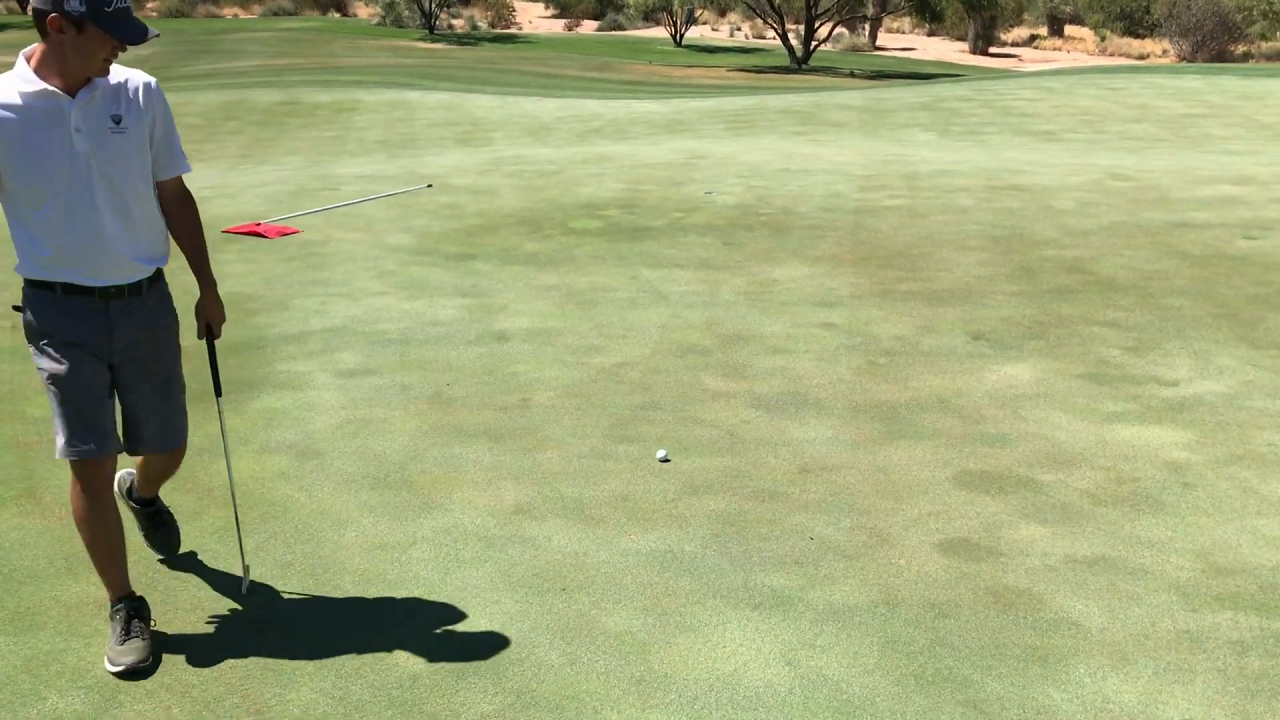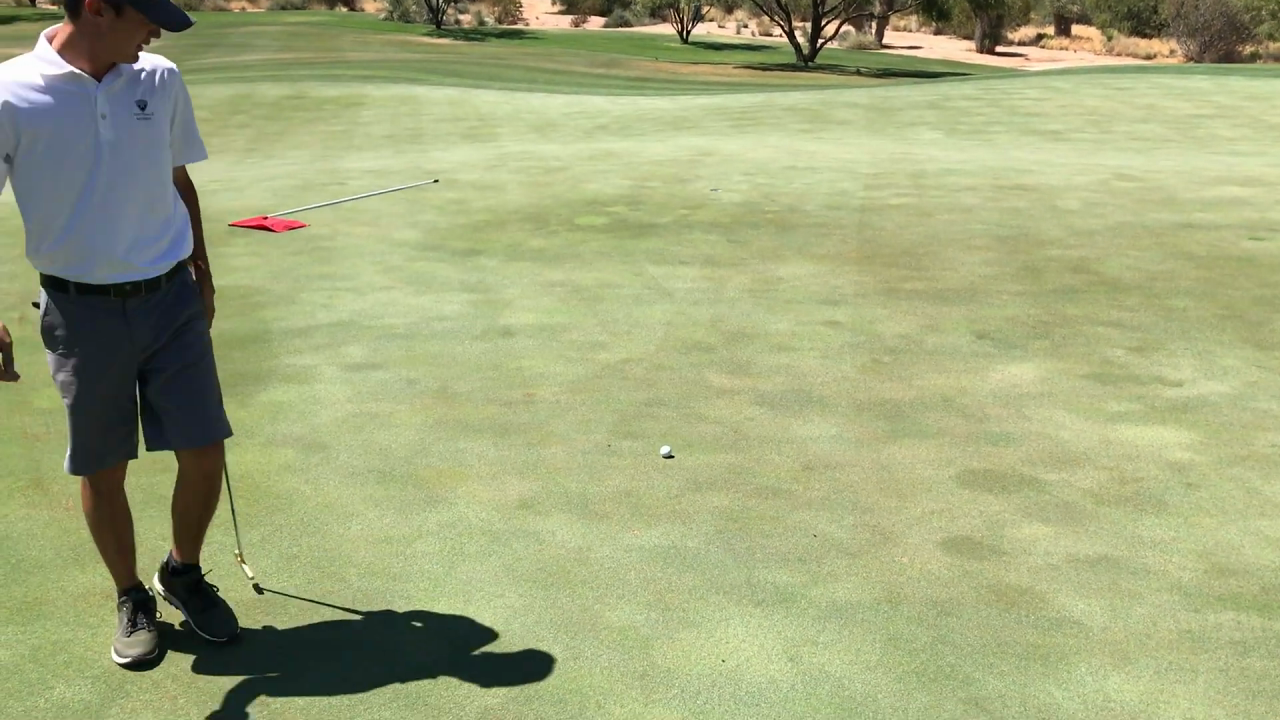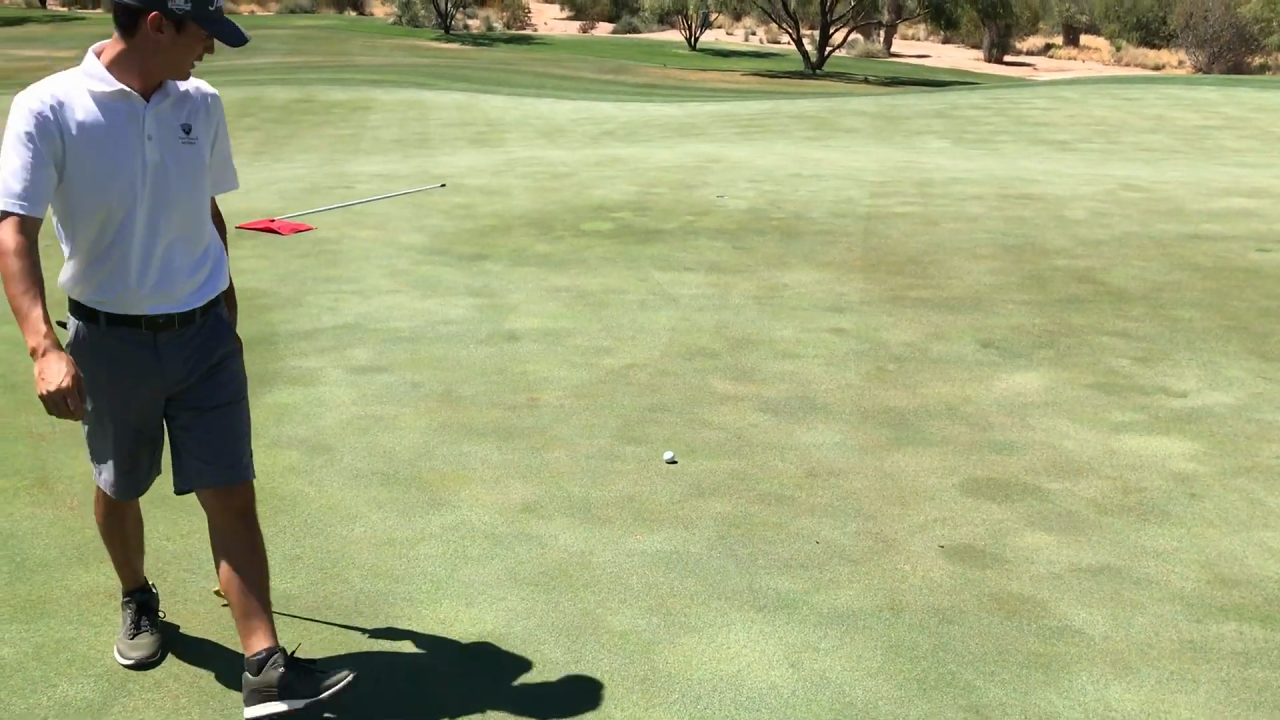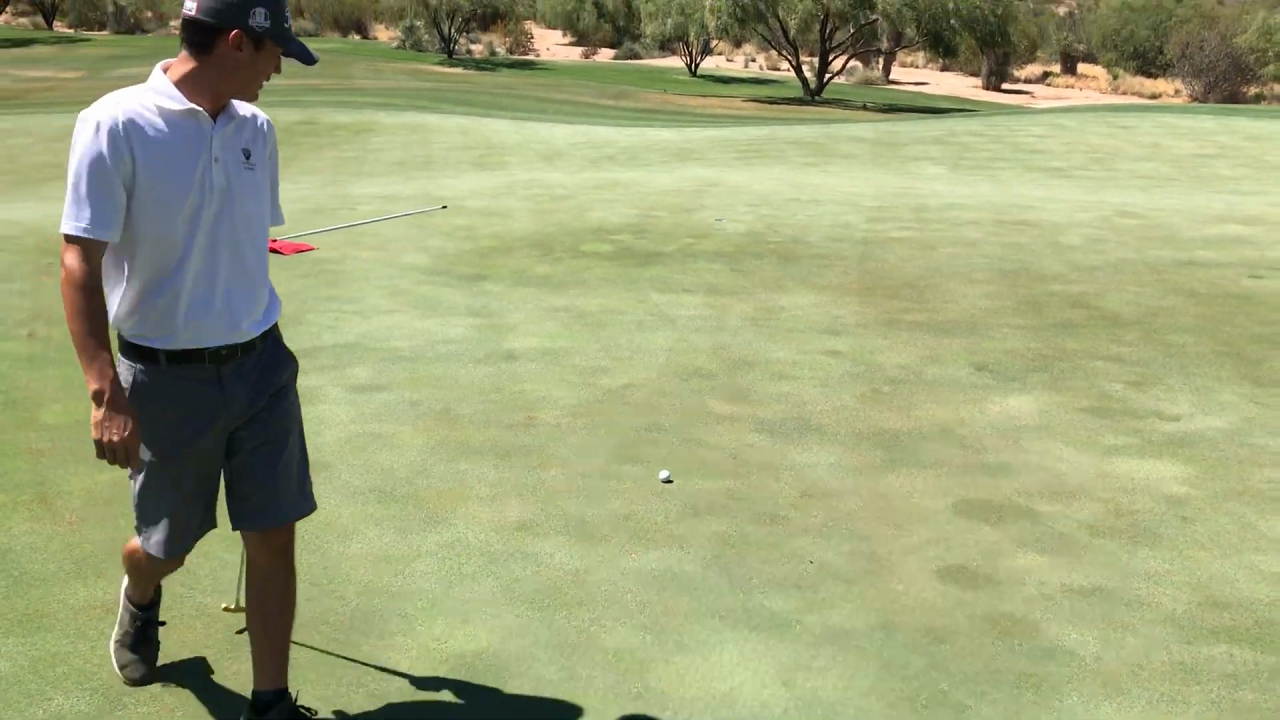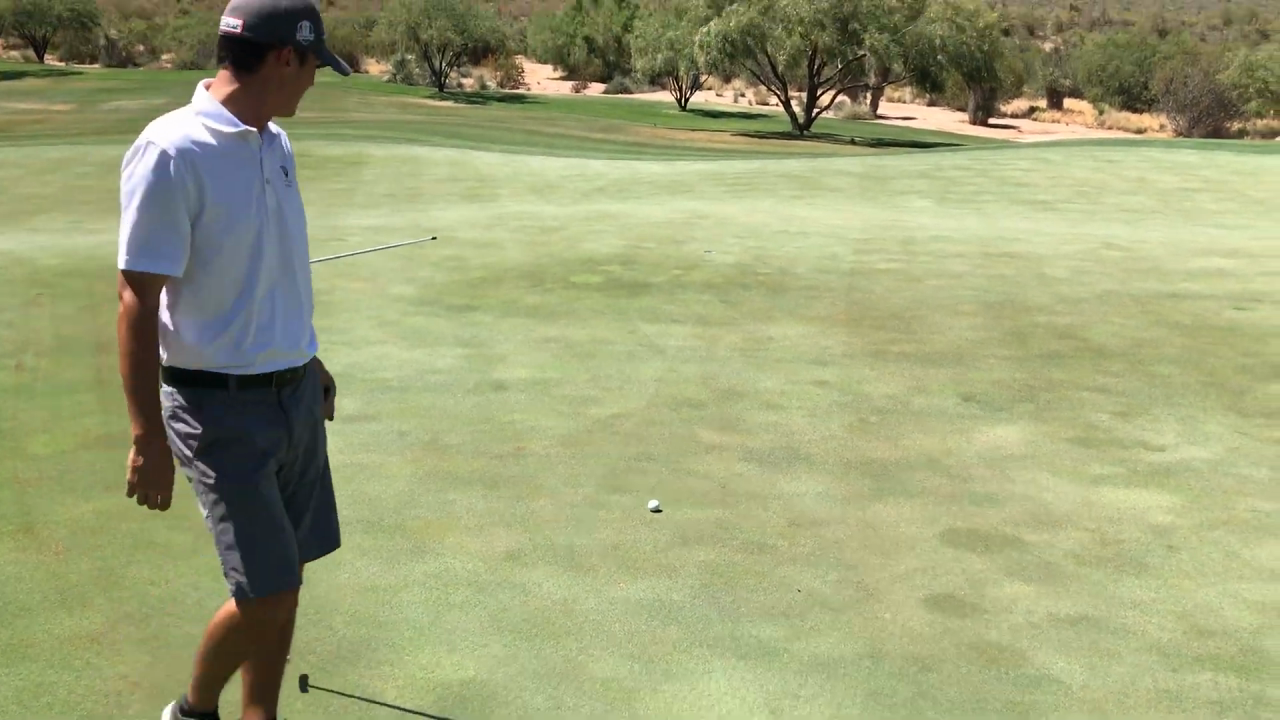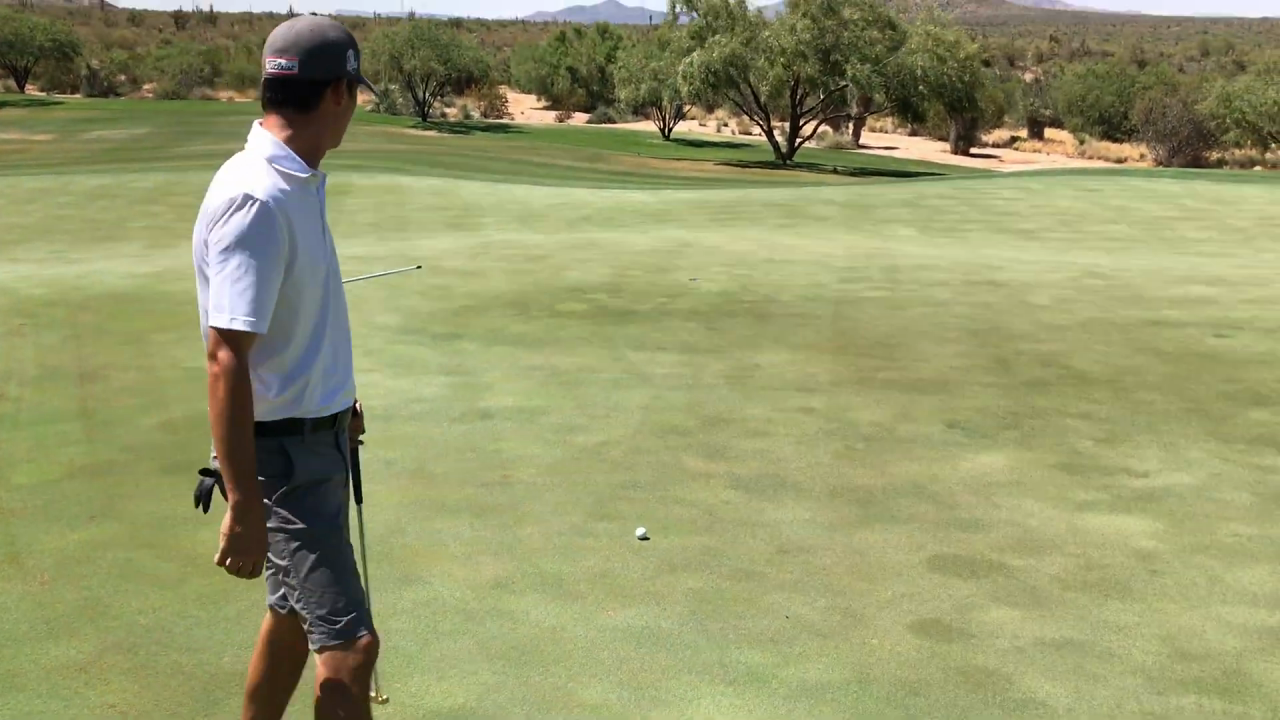
dt=0.2s
person 1, frame 1
left shoulder: (140, 94)
left elbow: (173, 195)
left wrist: (208, 287)
left hip: (145, 302)
right hip: (60, 314)
left knee: (166, 446)
right knee: (90, 464)
left ankle: (142, 492)
right ankle: (125, 608)
person 1, frame 2
left shoulder: (160, 80)
left wrist: (204, 278)
left hip: (169, 299)
right hip: (82, 312)
left knee: (205, 451)
right knee: (103, 470)
left ankle: (184, 574)
right ankle: (132, 599)
person 1, frame 3
left shoulder: (202, 105)
left wrist: (225, 303)
left hip: (204, 334)
right hip: (111, 340)
left knee: (231, 496)
right knee: (119, 492)
right ankle: (137, 599)
person 1, frame 4
left shoulder: (256, 130)
right shoulder: (113, 126)
right elbow: (80, 263)
right wrist: (106, 390)
left hip: (262, 368)
right hip: (166, 377)
left knee: (273, 534)
right knee: (167, 546)
right ankle: (140, 600)
person 1, frame 5
left shoulder: (275, 145)
right shoulder: (170, 151)
right elbow: (138, 300)
left wrist: (306, 362)
right wrist: (146, 435)
left hip: (296, 394)
right hip: (218, 409)
left knee: (282, 582)
right knee: (266, 598)
person 1, frame 6
left shoulder: (296, 181)
right shoulder: (253, 198)
right elbow: (228, 359)
left wrist: (335, 395)
right wrist: (240, 501)
left hip: (316, 436)
right hip: (280, 455)
left knee: (295, 610)
right knee: (352, 643)
